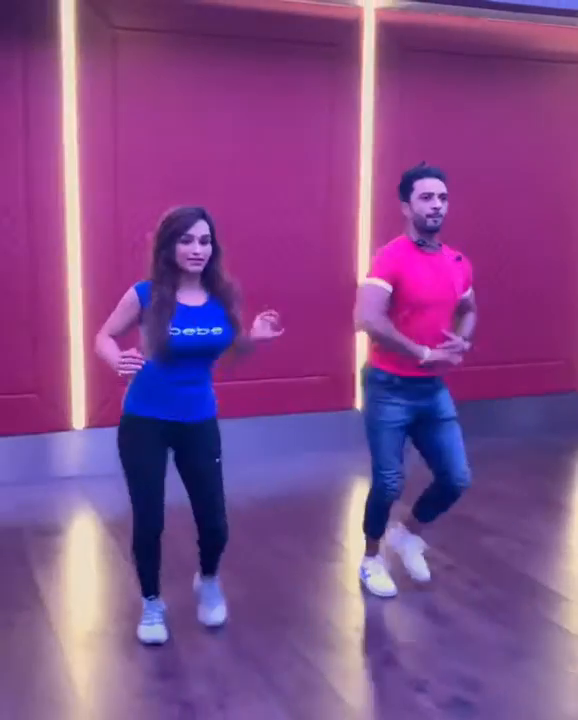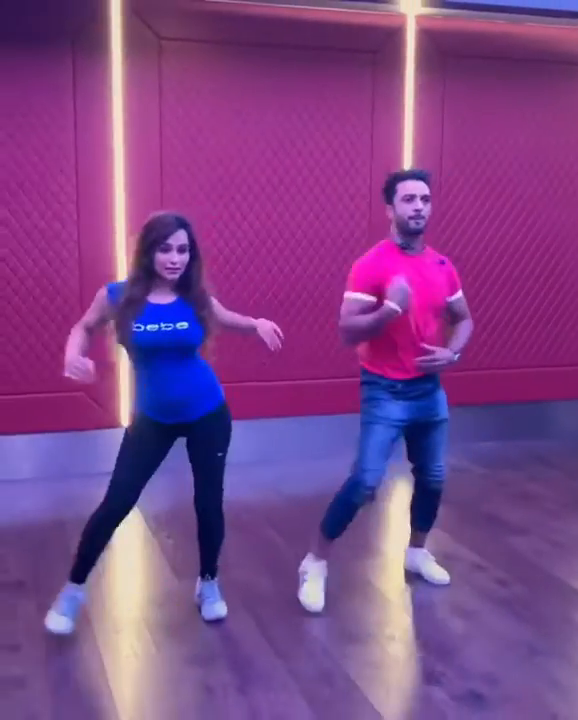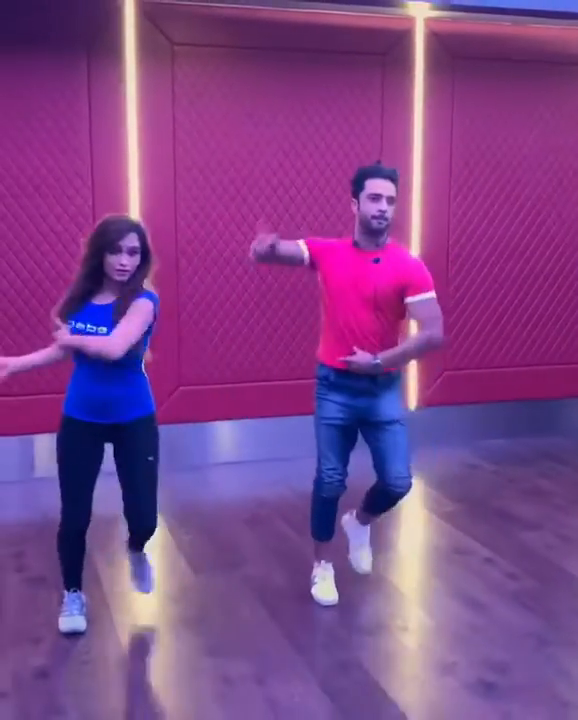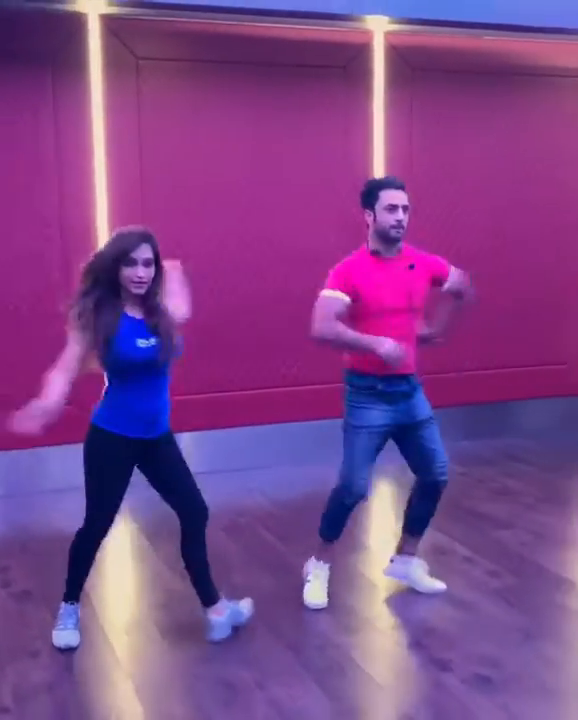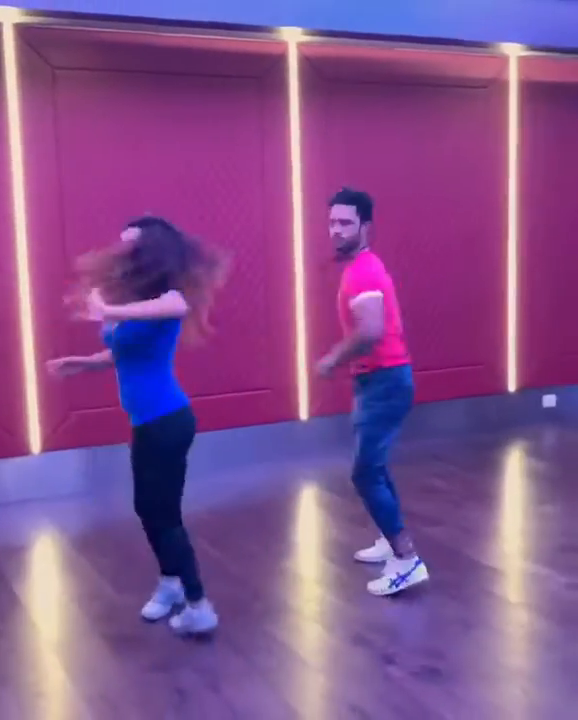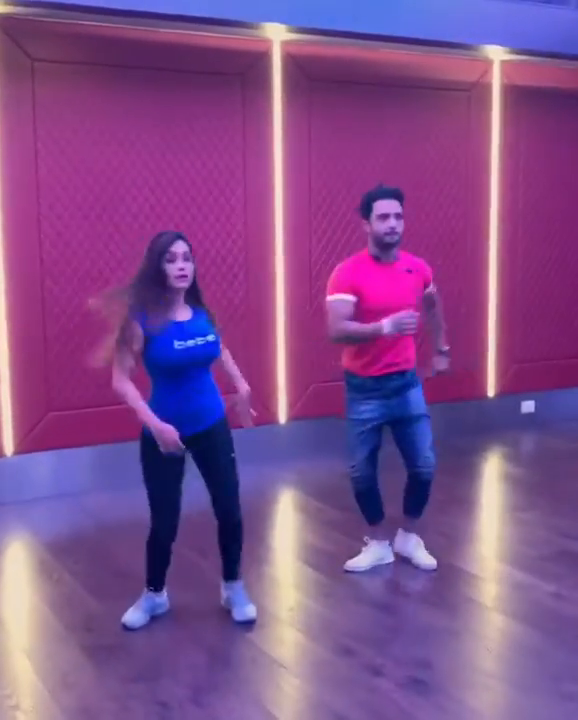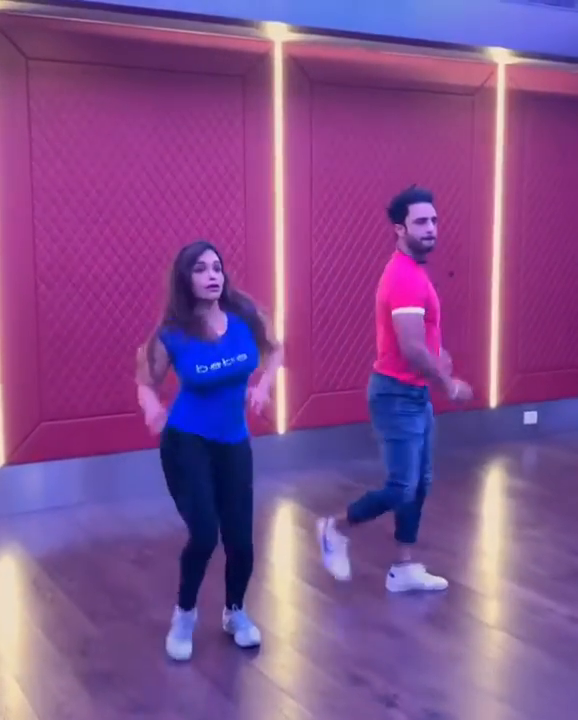
dt=0.5s
person 1, frame 1
left shoulder: (458, 263)
right shoulder: (390, 259)
left elbow: (469, 311)
right elbow: (367, 320)
left wrist: (461, 342)
right wrist: (423, 353)
left hip: (433, 388)
right hip: (389, 388)
left knee: (456, 479)
right knee: (388, 483)
left ankle: (406, 533)
right ankle: (371, 560)
person 1, frame 2
left shoulder: (443, 267)
right shoulder: (370, 266)
left elbow: (463, 319)
right elbow: (348, 331)
left wrist: (452, 352)
right wrist: (390, 310)
left hip: (429, 389)
right hip: (384, 391)
left knee: (432, 478)
right knee: (365, 483)
left ankle: (417, 552)
right ankle: (315, 563)
person 1, frame 3
left shoulder: (409, 267)
right shoulder: (325, 252)
left elbow: (433, 333)
right elbow: (263, 254)
left wrist: (380, 362)
right wrist: (269, 242)
left hip: (382, 388)
right hip: (334, 387)
left knee: (396, 482)
right knee: (329, 481)
left ankle: (360, 521)
right ankle: (322, 566)
person 1, frame 4
left shoulder: (425, 261)
right shoulder: (349, 271)
left elbow: (461, 286)
right elbow: (320, 328)
left wrist: (433, 328)
right wrist: (374, 343)
left hip: (408, 388)
right hip: (369, 392)
left knee: (435, 474)
right knee: (353, 486)
left ankle: (406, 560)
right ankle: (318, 565)
person 1, frame 5
left shoulder: (360, 273)
right shoulder: (362, 269)
left elbow: (371, 332)
left wrist: (333, 360)
right wrist: (346, 351)
left hip: (380, 383)
right hip: (390, 379)
left knee: (367, 475)
right knee: (372, 466)
left ankle: (407, 561)
right ankle: (395, 543)
person 1, frame 6
left shoulder: (419, 268)
right shoulder: (346, 273)
left elbow: (434, 305)
right elbow: (337, 330)
left wrist: (441, 348)
right wrist: (386, 326)
left hip: (407, 384)
right hip: (364, 389)
left knee: (423, 468)
right knee: (362, 472)
left ankle: (408, 536)
right ankle: (378, 544)
person 1, frame 7
left shoulder: (412, 271)
right shoulder: (405, 278)
right elbow: (413, 350)
left wrist: (437, 367)
right wrist: (449, 384)
left hip: (413, 392)
right hip: (398, 395)
left knee: (419, 484)
right knee: (402, 490)
left ankle: (404, 568)
right ankle: (337, 528)
person 2, frame 1
left shoulder: (222, 296)
right shoulder: (145, 295)
left elbow: (235, 349)
right elbow: (104, 337)
left wrist: (257, 335)
right wrist: (118, 360)
left hip: (198, 421)
right hip: (144, 421)
left knee: (213, 521)
right knee: (149, 520)
left ankle: (208, 583)
right ankle: (151, 604)
person 2, frame 2
left shoulder: (197, 298)
right shoulder: (118, 296)
left elbow: (232, 322)
right elbow: (83, 328)
left wrist: (258, 325)
right wrist: (73, 357)
left hip: (208, 415)
right hip: (152, 419)
left knee: (209, 504)
right knee: (114, 505)
left ankle: (208, 585)
right ankle: (73, 590)
person 2, frame 3
left shoulder: (143, 301)
right shoulder: (79, 297)
left elbow: (115, 348)
left wrist: (69, 337)
left hip: (134, 421)
right hip: (80, 421)
left knee: (142, 516)
right knee: (75, 516)
left ankle: (136, 551)
right ankle: (73, 595)
person 2, frame 4
left shoulder: (156, 311)
right shoulder: (100, 316)
left elbow: (181, 314)
right elbow: (65, 370)
left wrist: (173, 272)
right wrist: (46, 405)
left hip: (155, 437)
right hip: (113, 439)
left knee: (194, 514)
right knee: (96, 527)
left ankle: (217, 608)
right ankle: (70, 608)
person 2, frame 5
left shoulder: (168, 297)
right shoulder: (136, 299)
left elbow: (179, 306)
left wrist: (111, 311)
right wrist: (81, 362)
left hip: (161, 424)
right hip: (162, 420)
left knee: (160, 513)
right knee: (152, 507)
left ankle: (198, 607)
right ankle: (172, 584)
person 2, frame 6
left shoulder: (202, 313)
right shoulder: (141, 320)
right elbow: (120, 380)
left wrist: (240, 384)
right wrist: (154, 425)
left hip: (213, 426)
right hip: (166, 433)
left knee: (229, 513)
right knee: (164, 524)
left ankle: (234, 587)
right ankle: (154, 595)
person 2, frame 7
left shoulder: (244, 316)
right shoulder: (171, 336)
left elbow: (274, 350)
right elbow: (146, 385)
left wrist: (262, 386)
right wrist: (153, 412)
left hip: (233, 442)
right hip: (186, 440)
left knee: (240, 538)
right knee: (204, 533)
left ankle: (236, 613)
right ankle: (184, 614)
